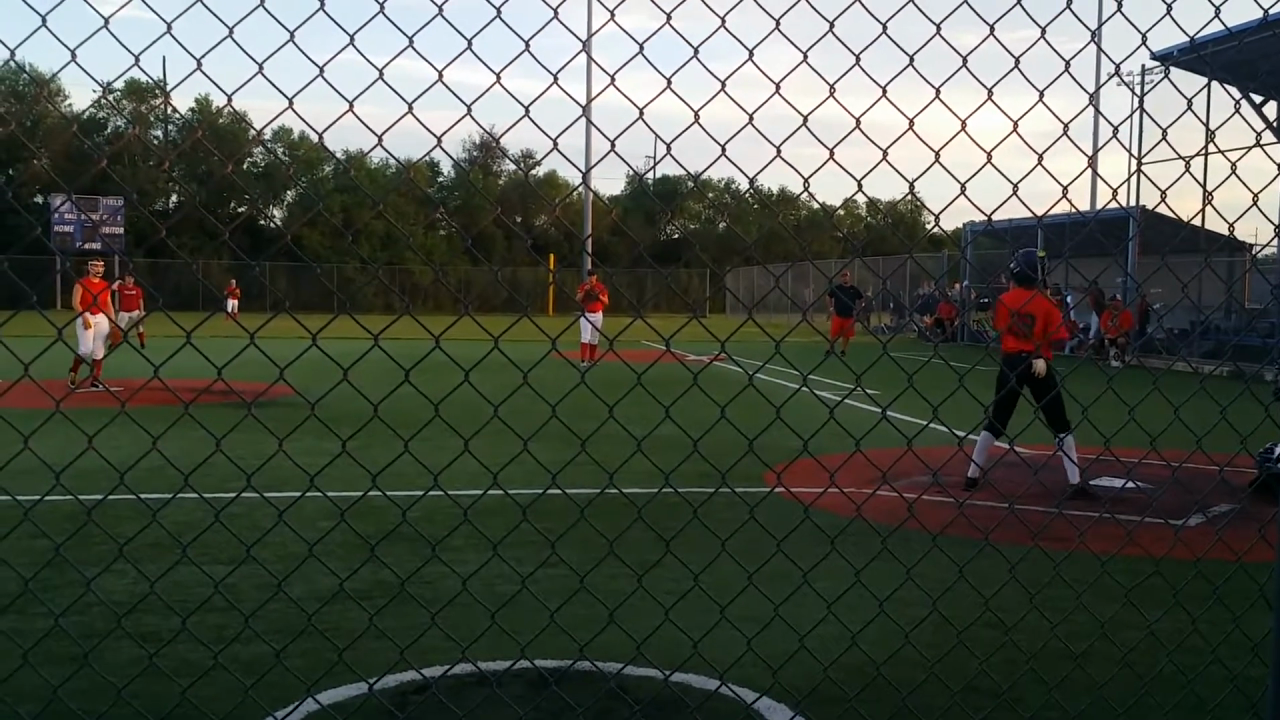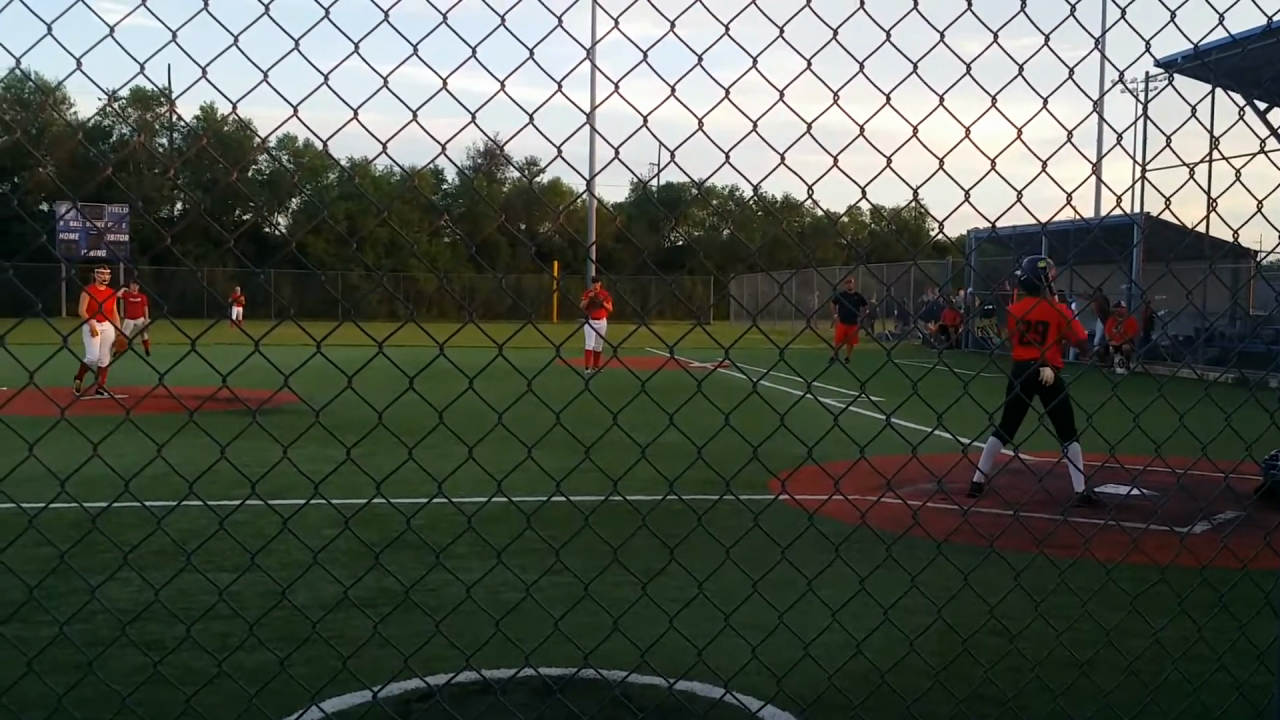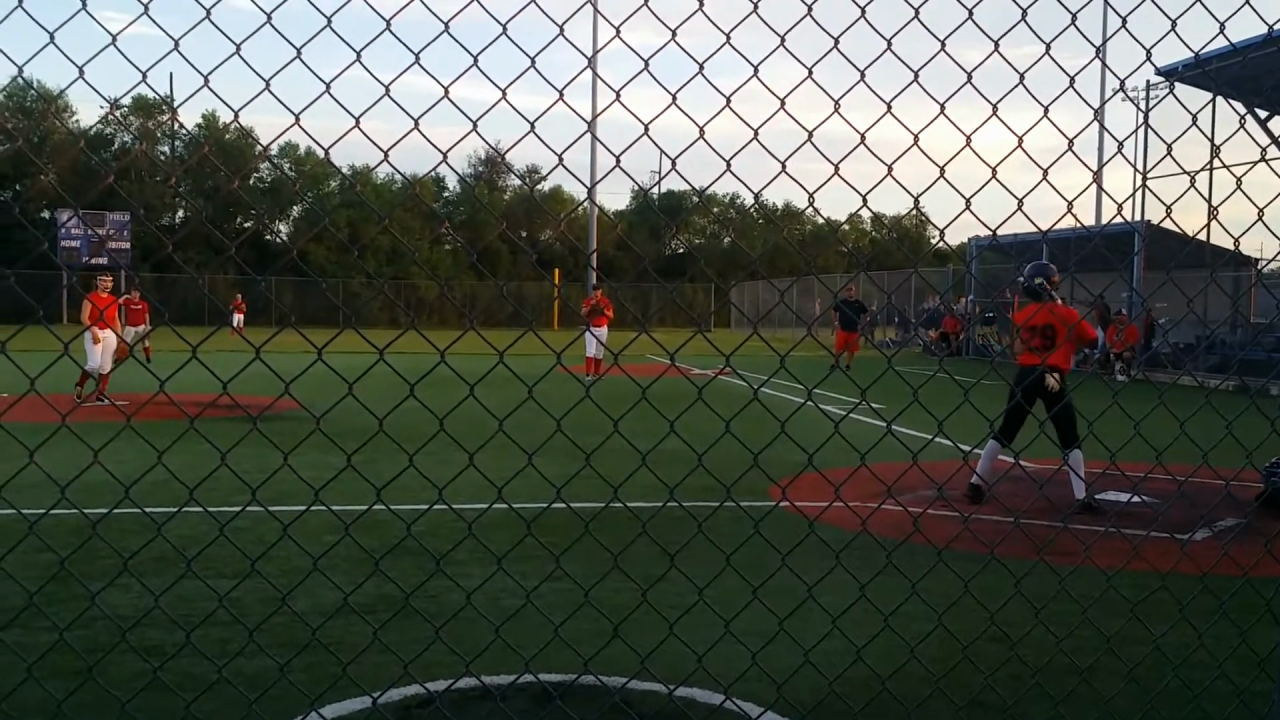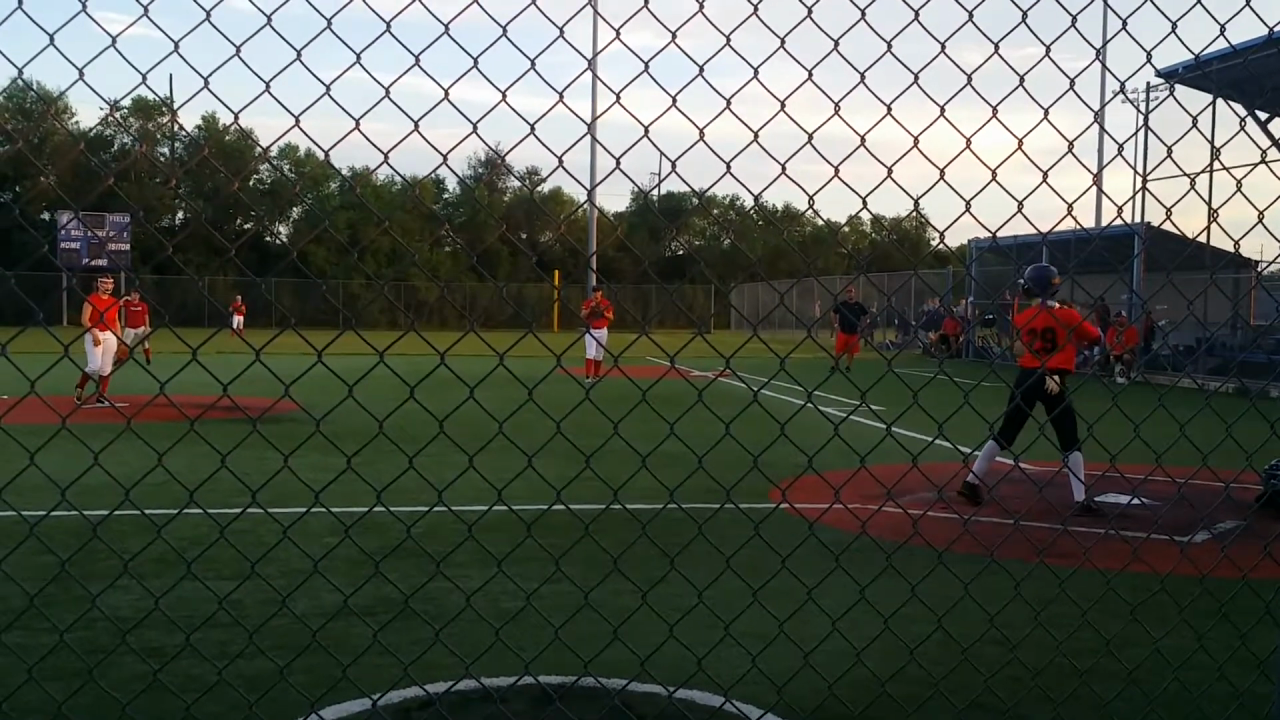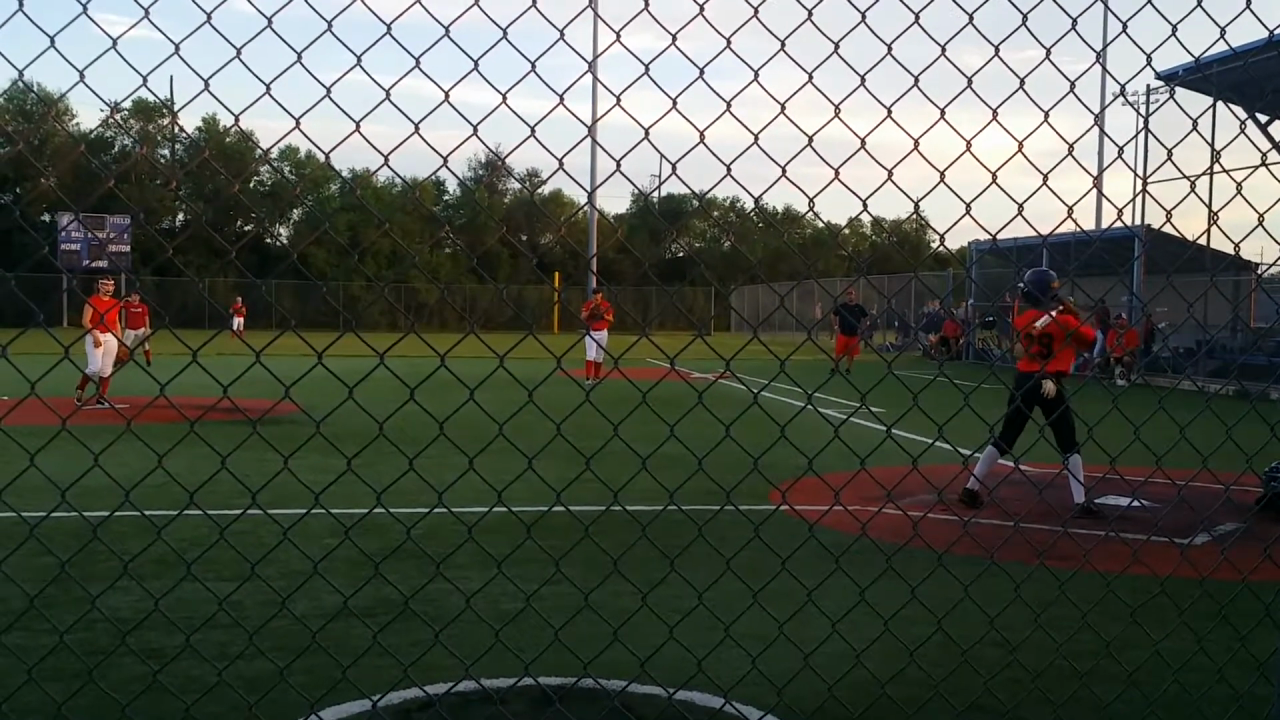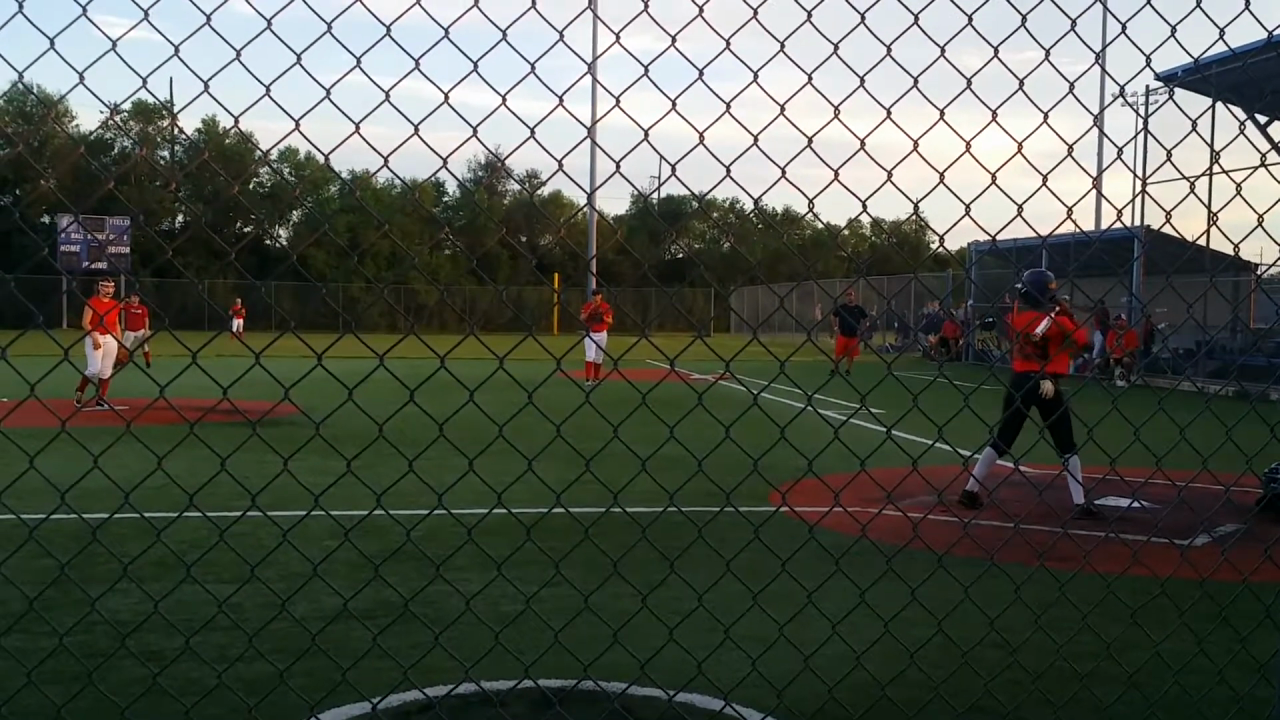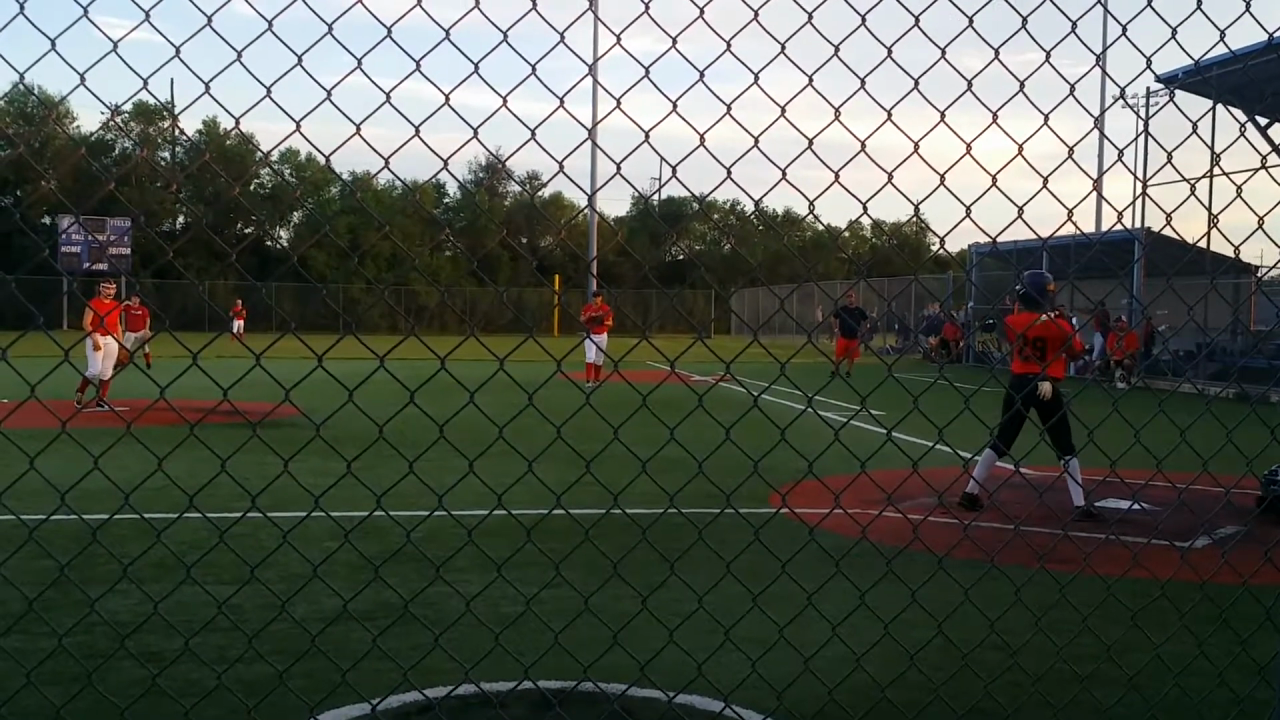
dt=0.1s
person 1, frame 1
left shoulder: (1004, 300)
right shoulder: (1047, 304)
right elbow: (1057, 340)
left hip: (1010, 363)
right hip: (1038, 364)
left knee: (995, 422)
right knee: (1060, 425)
left ankle: (972, 476)
right ankle: (1076, 483)
person 1, frame 2
left shoulder: (1015, 310)
right shoulder: (1058, 310)
right elbow: (1082, 343)
left hip: (1020, 371)
right hip: (1048, 373)
left knee: (1004, 428)
right knee: (1068, 433)
left ankle: (977, 481)
right ankle: (1081, 491)
person 1, frame 3
left shoulder: (1020, 316)
right shoulder: (1065, 313)
right elbow: (1093, 341)
left hip: (1025, 376)
right hip: (1052, 379)
left knee: (1004, 433)
right knee: (1070, 440)
left ankle: (976, 484)
right ankle: (1082, 498)
person 1, frame 4
left shoulder: (1021, 318)
right shoulder: (1067, 316)
right elbow: (1096, 339)
left hip: (1025, 379)
right hip: (1053, 381)
left knee: (1004, 434)
right knee: (1070, 442)
left ankle: (971, 482)
right ankle: (1081, 500)
person 1, frame 5
left shoulder: (1020, 321)
right shoulder: (1064, 320)
right elbow: (1092, 340)
right wrist: (1074, 314)
left hip: (1023, 383)
right hip: (1050, 385)
left knee: (1003, 439)
right knee: (1069, 445)
left ankle: (970, 488)
right ankle: (1082, 503)
person 1, frame 6
left shoulder: (1015, 319)
right shoulder: (1060, 323)
right elbow: (1083, 341)
right wrist: (1069, 316)
left hip: (1019, 384)
right hip: (1047, 385)
left knee: (1001, 440)
right knee: (1067, 446)
left ankle: (970, 491)
right ankle: (1080, 504)
person 1, frame 7
left shoulder: (1011, 322)
right shoulder: (1058, 326)
right elbow: (1076, 352)
left hip: (1018, 386)
right hip: (1046, 388)
left knee: (1001, 442)
right knee: (1066, 448)
left ankle: (970, 493)
right ankle: (1081, 506)
